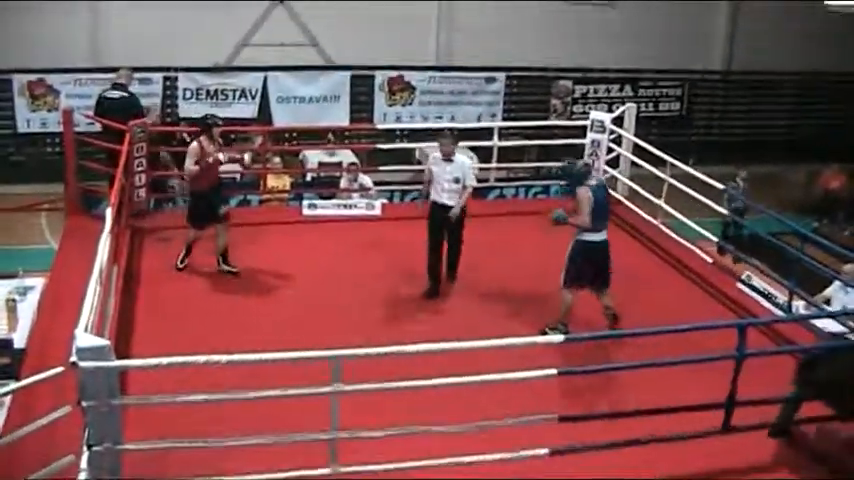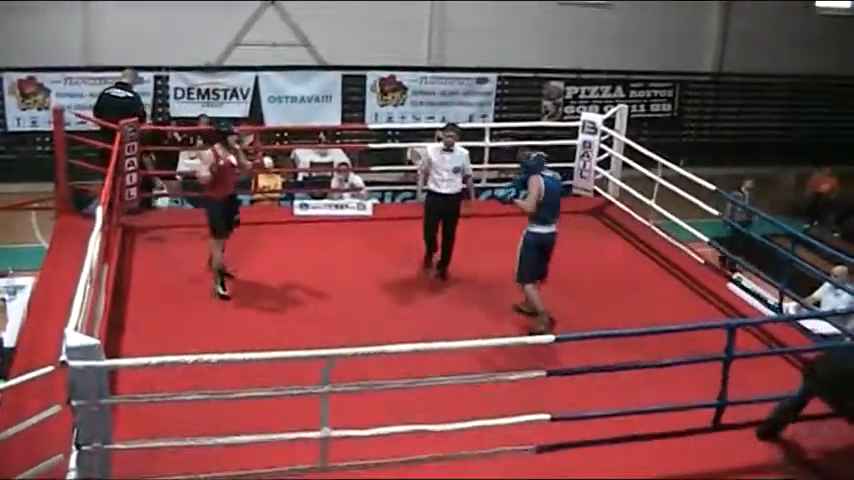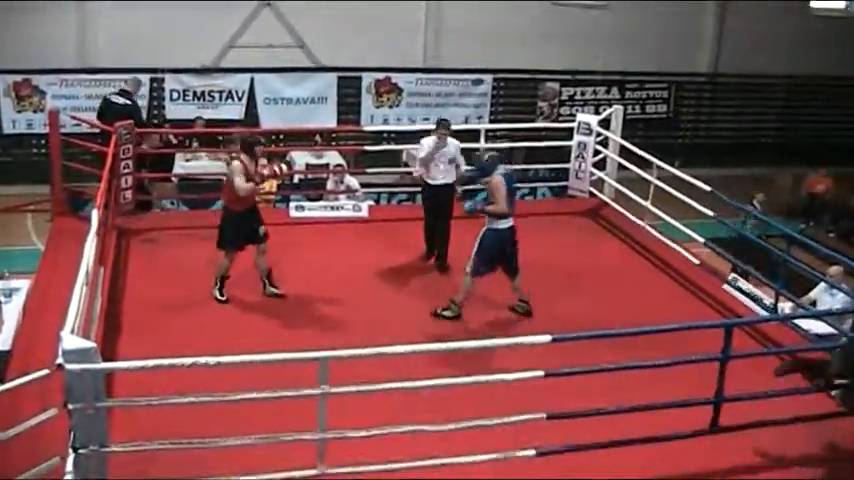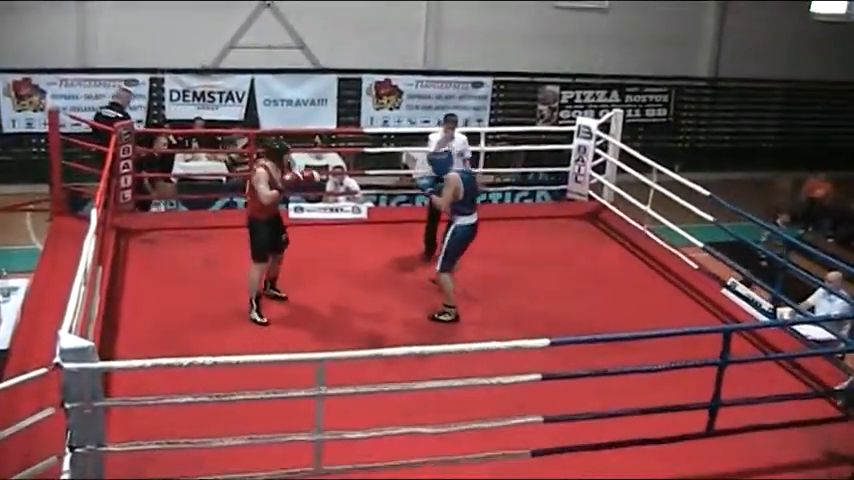
dt=0.4s
person 1, frame 1
left shoulder: (583, 191)
right shoulder: (600, 183)
left elbow: (585, 222)
left wrist: (567, 219)
left hip: (585, 242)
right hip: (602, 241)
left knee: (568, 285)
right knee: (599, 283)
left ankle: (561, 326)
right ankle: (610, 313)
person 1, frame 2
left shoulder: (535, 179)
right shoulder: (556, 177)
left elbow: (529, 207)
left wrist: (512, 199)
left hip: (535, 234)
right hip: (550, 233)
left knee: (526, 280)
right knee: (537, 274)
left ankle: (545, 318)
right ankle: (530, 305)
person 1, frame 3
left shoulder: (495, 180)
right shoulder: (504, 171)
left elbow: (502, 208)
left wrist: (480, 208)
right wrist: (479, 178)
left hip: (494, 231)
right hip: (508, 228)
left knee: (472, 271)
right knee: (511, 269)
left ankle: (455, 308)
right ankle: (524, 304)
person 1, frame 4
left shoulder: (451, 177)
right shoulder: (465, 170)
left elbow: (443, 206)
right elbow: (476, 190)
left wrist: (430, 193)
left hip: (461, 226)
right hip: (471, 223)
left knee: (443, 268)
right knee: (449, 252)
left ankle: (451, 310)
right ankle: (443, 282)
person 2, frame 1
left shoulder: (218, 142)
right shoulder: (195, 147)
right elbow: (188, 171)
right wrist: (208, 163)
left hip: (215, 189)
right hip: (200, 192)
left knee: (221, 227)
right knee: (198, 229)
left ankle: (223, 262)
right ankle: (186, 253)
person 2, frame 2
left shoulder: (235, 150)
right shoulder: (209, 154)
left elbow: (245, 166)
right elbow: (202, 178)
right wrist: (219, 167)
left hip: (230, 198)
right hip: (214, 200)
left knee: (225, 236)
right knee: (219, 240)
left ankle: (215, 264)
right ankle: (219, 282)
person 2, frame 3
left shoulder: (254, 161)
right shoulder: (236, 165)
right elbow: (243, 191)
left wrist: (273, 171)
right wrist: (262, 177)
left hip: (250, 209)
right hip: (234, 212)
left knee: (262, 247)
right knee: (230, 253)
left ankle: (268, 285)
right ankle: (218, 286)
person 2, frame 4
left shoulder: (279, 168)
right shoulder: (261, 171)
left elbow: (281, 186)
right elbow: (265, 198)
left wrist: (303, 177)
right wrist: (285, 184)
left hip: (272, 216)
right hip: (258, 220)
left knee: (278, 254)
right knee: (260, 263)
left ankle: (269, 288)
right ankle: (254, 307)
person 3, frame 1
left shoulder: (465, 163)
right shoulder: (432, 160)
left elbow: (468, 188)
left wrist: (459, 207)
right wrist: (425, 199)
left hip: (456, 209)
right hip: (437, 207)
left knee: (455, 245)
right knee: (434, 247)
left ankle: (452, 271)
right ankle: (434, 285)
person 3, frame 2
left shoulder: (463, 154)
right shoulder: (431, 150)
left elbow: (468, 176)
right elbow: (422, 171)
left wrist: (472, 196)
right wrist: (419, 191)
left hip: (453, 197)
right hip: (433, 196)
left knee: (449, 234)
right knee: (429, 230)
left ankle: (443, 267)
right ankle: (429, 255)
person 3, frame 3
left shoulder: (455, 145)
right shoulder: (426, 142)
left elbow: (459, 166)
right elbow: (422, 163)
left wrist: (458, 185)
right wrist: (436, 149)
left hip: (447, 187)
right hip: (430, 186)
left knee: (444, 224)
right knee: (430, 220)
left ankle: (442, 259)
right ankle: (430, 249)
person 3, frame 4
left shoulder: (462, 139)
right shoulder: (434, 138)
left elbow: (466, 160)
right wrist: (441, 142)
right hip: (438, 181)
right knee: (433, 214)
right ankle: (429, 249)
